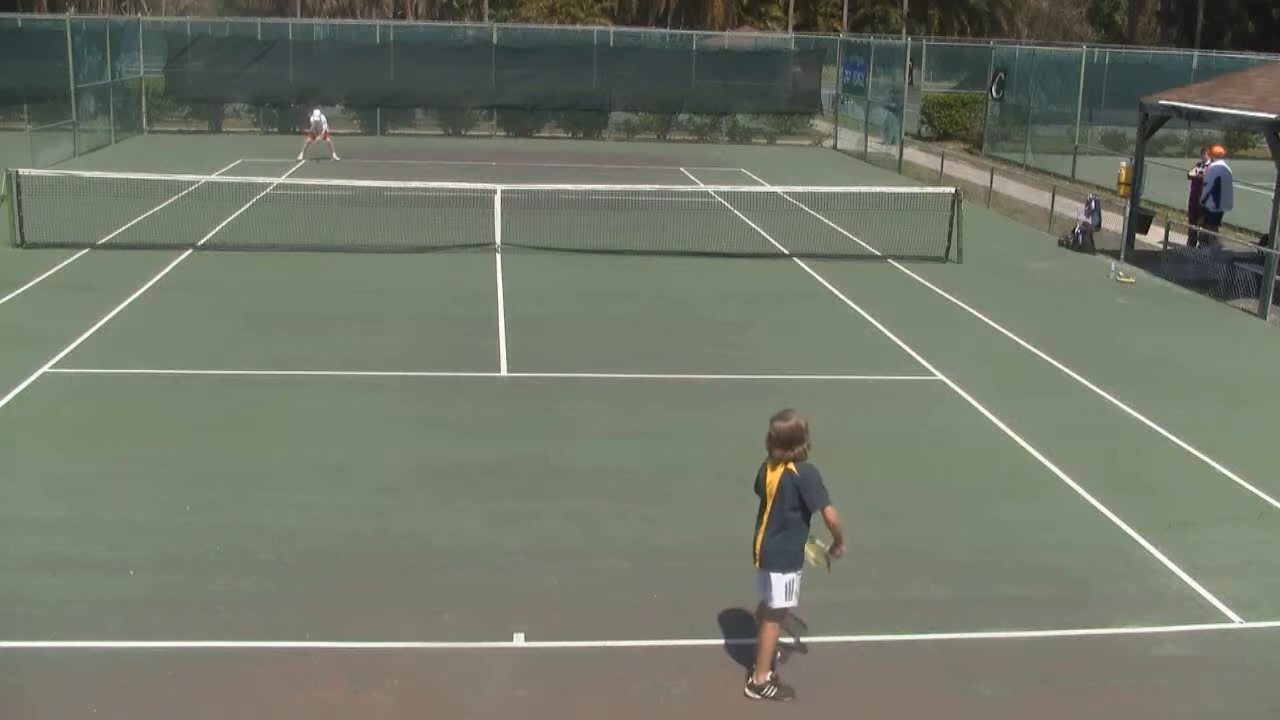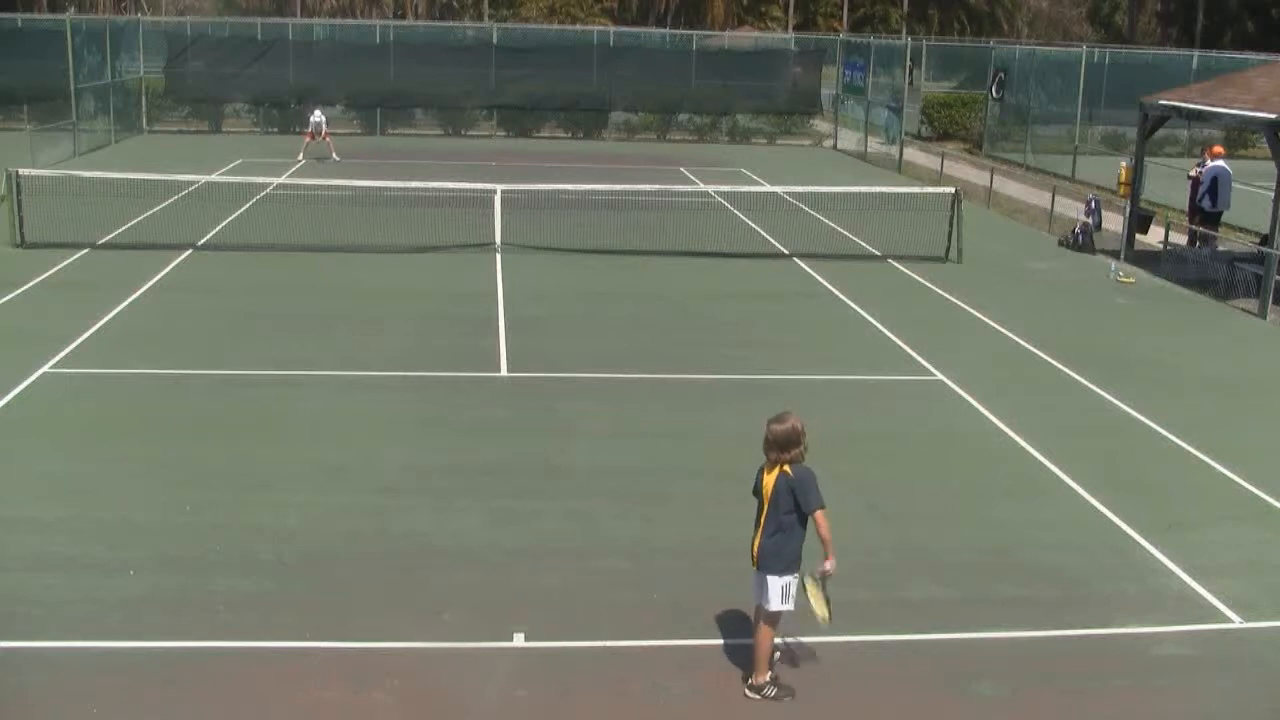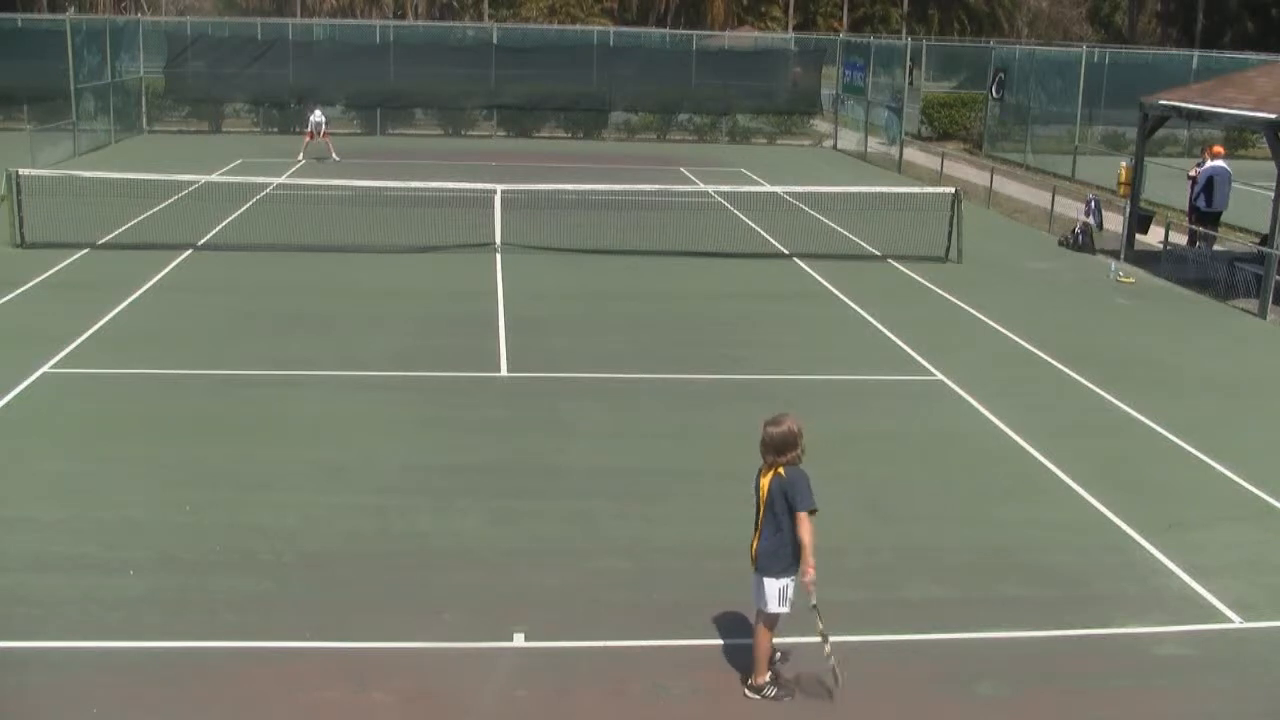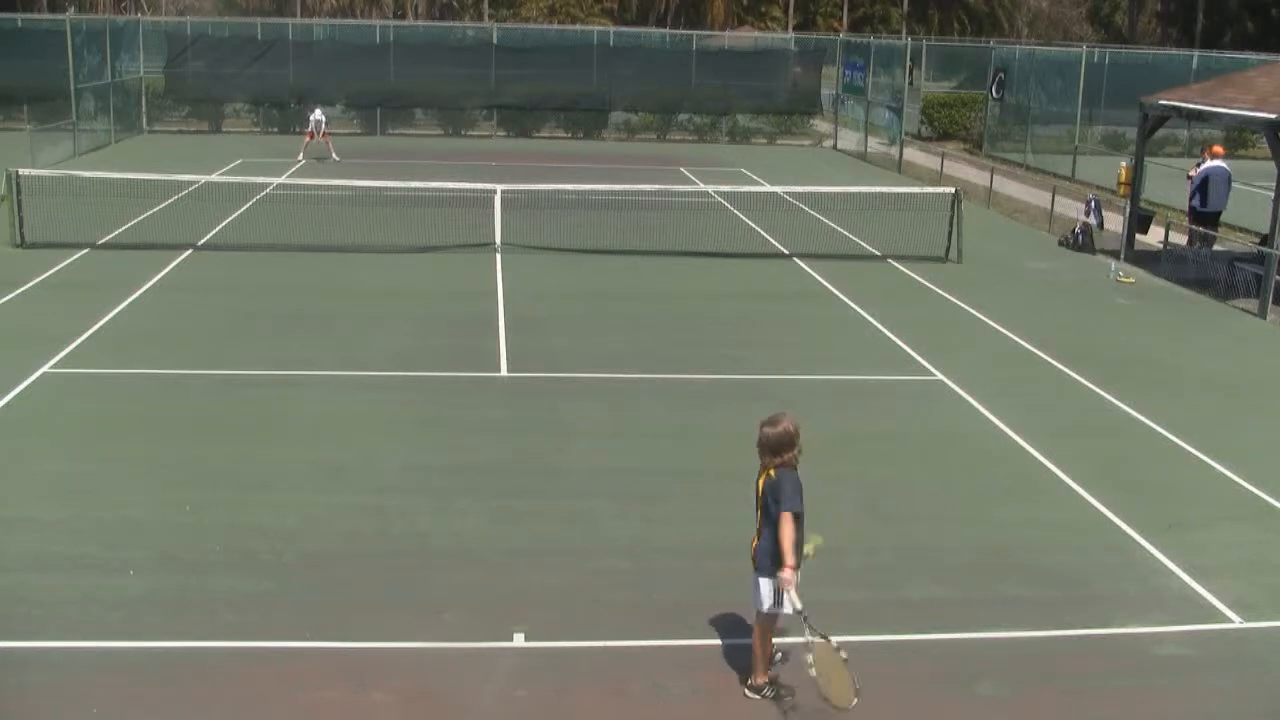
dt=0.1s
person 1, frame 1
left shoulder: (767, 467)
right shoulder: (805, 473)
right elbow: (830, 516)
right wrist: (839, 542)
left hip: (764, 549)
right hip: (785, 556)
left knee: (767, 606)
right knee: (776, 616)
left ankle: (765, 656)
right ankle: (759, 679)
person 1, frame 2
left shoulder: (766, 470)
right shoulder: (802, 475)
right elbow: (819, 518)
right wrist: (829, 555)
left hip: (764, 551)
right hip: (781, 559)
left knee: (765, 610)
right knee: (770, 617)
left ankle: (765, 655)
right ankle: (759, 680)
person 1, frame 3
left shoulder: (765, 472)
right shoulder: (795, 477)
right elbow: (803, 521)
right wrist: (809, 562)
left hip: (764, 553)
right hip: (779, 560)
left knee: (766, 614)
right knee: (768, 618)
left ankle: (767, 654)
right ankle: (759, 680)
person 1, frame 4
left shoulder: (770, 474)
right shoulder: (787, 480)
right elbow: (786, 521)
right wrist: (789, 564)
left hip: (771, 557)
right hip: (774, 561)
left knee: (767, 615)
right knee: (768, 617)
left ankle: (766, 654)
right ankle: (758, 680)
